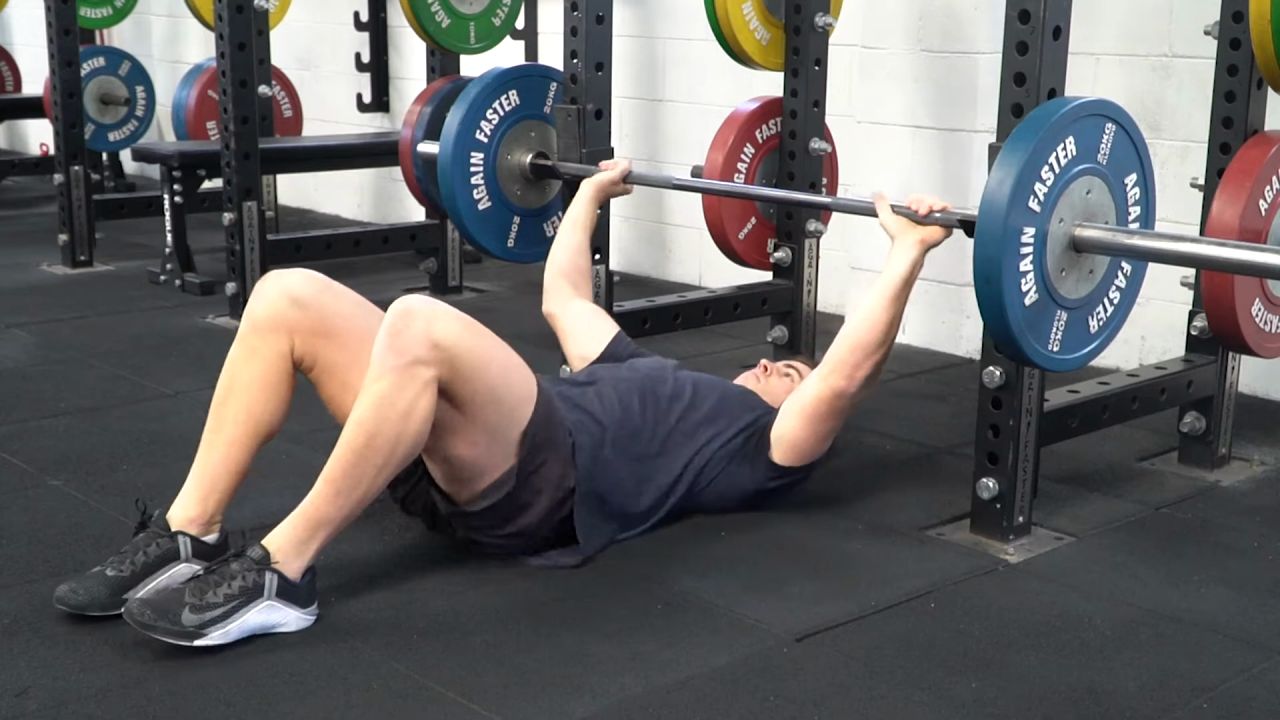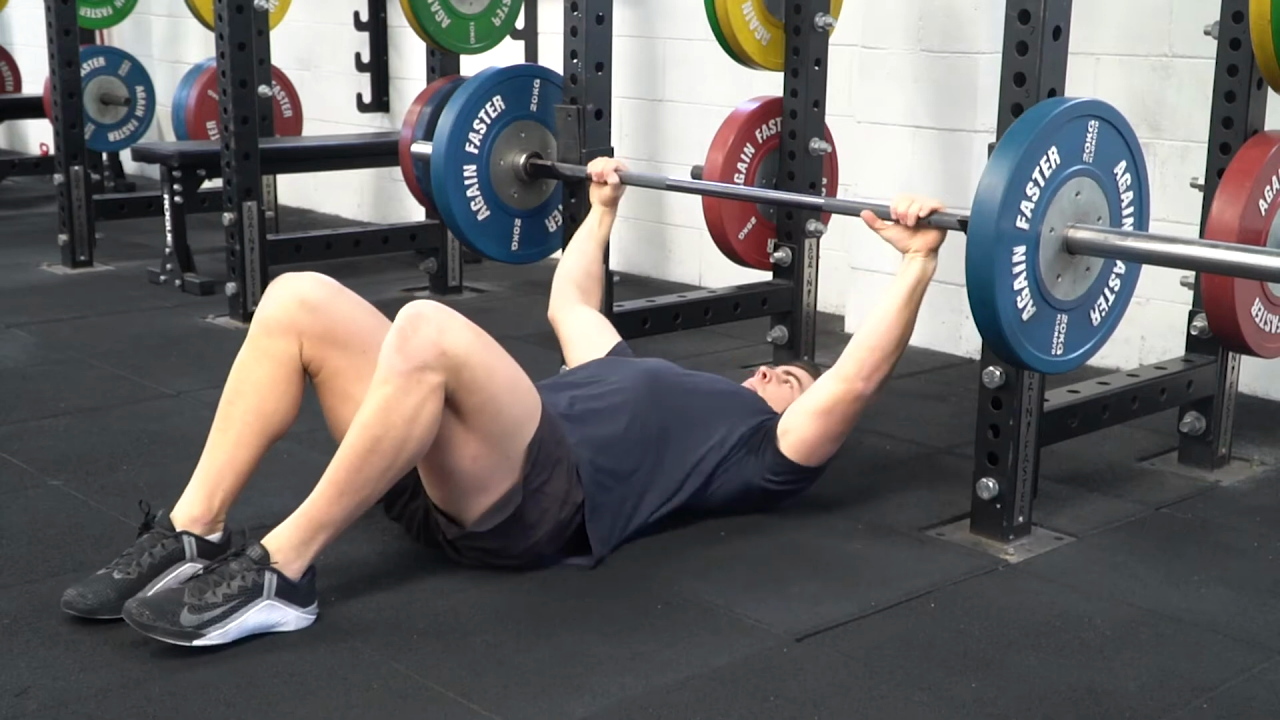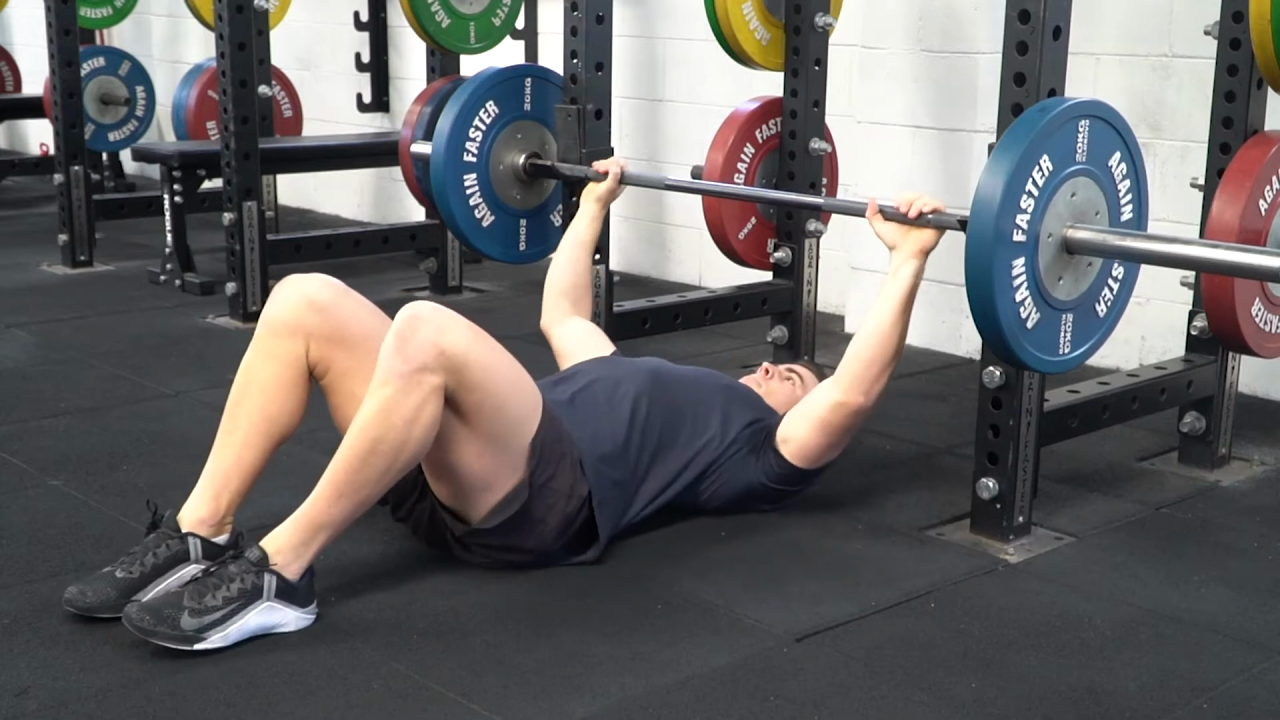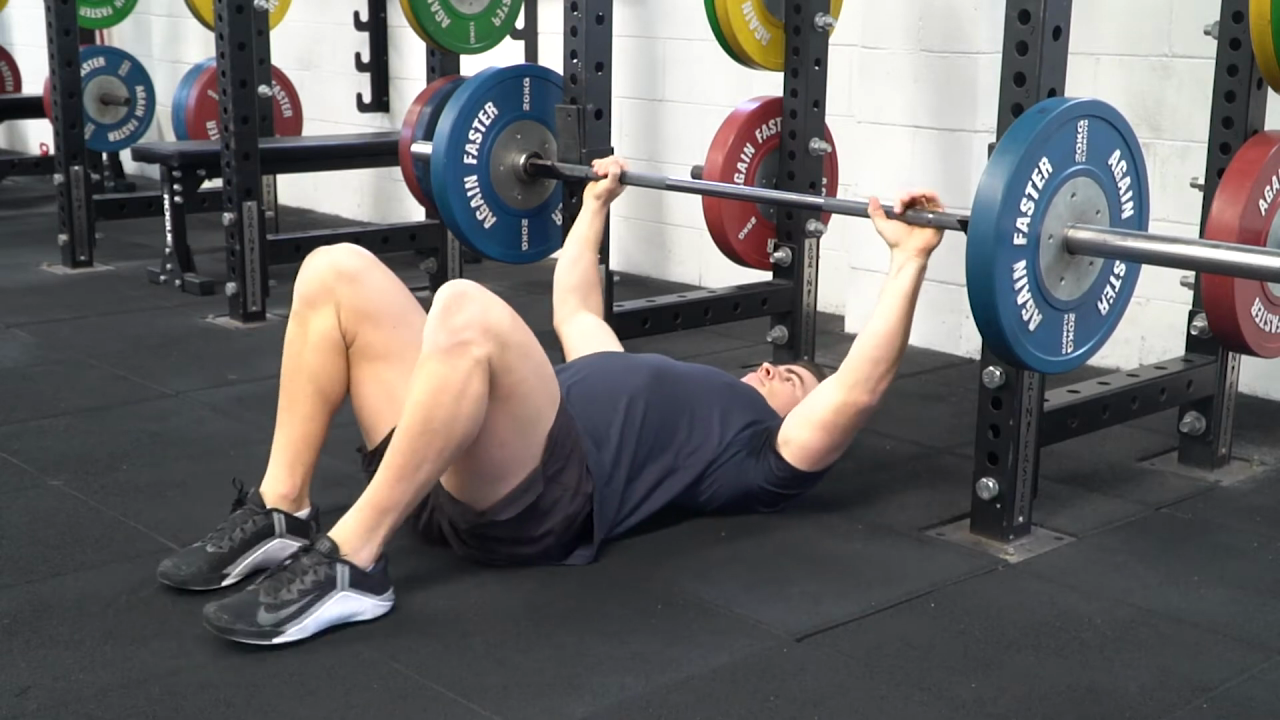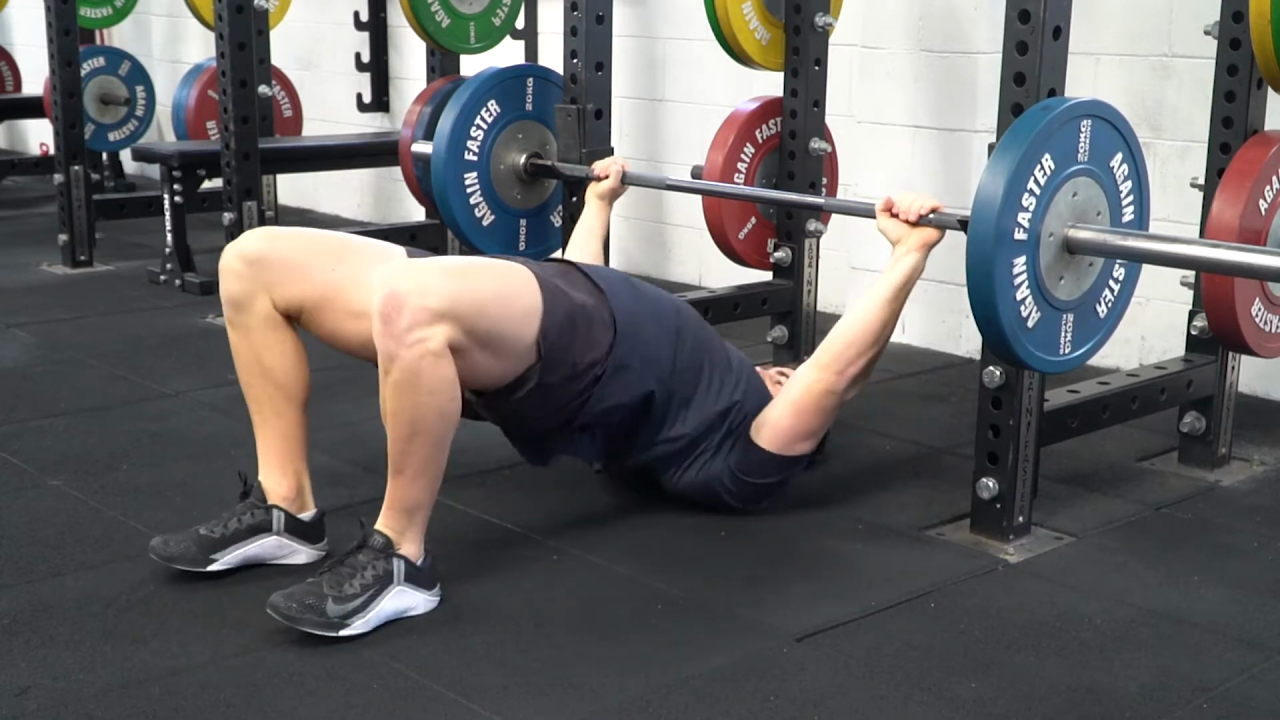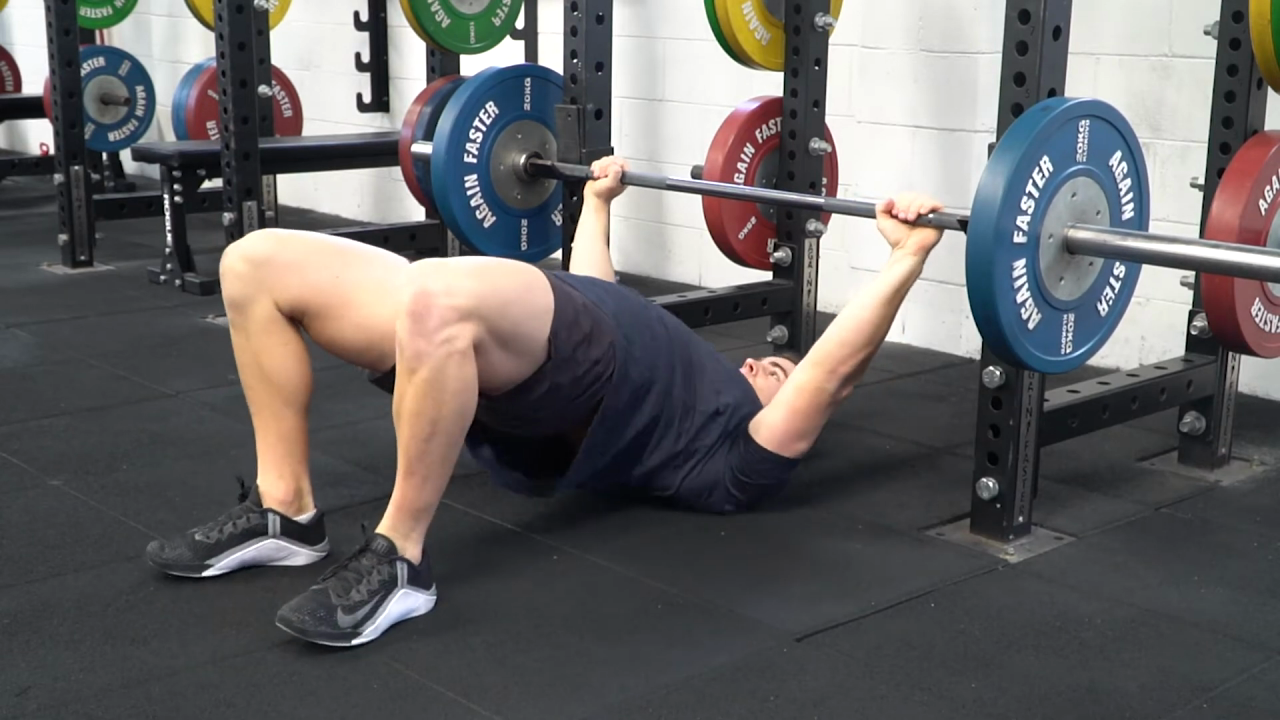
dt=0.5s
person 1, frame 1
left shoulder: (762, 448)
right shoulder: (645, 372)
left elbow: (844, 375)
right elbow: (563, 297)
left wrist: (908, 250)
right wrist: (589, 195)
left hip: (537, 481)
right hip: (450, 462)
left knee: (419, 322)
right knee: (289, 296)
left ankle: (279, 573)
right ankle: (188, 534)
person 1, frame 2
left shoulder: (770, 452)
right shoulder: (649, 383)
left elbow: (855, 381)
right elbow: (570, 311)
left wrist: (917, 261)
right wrist: (601, 209)
left hip: (538, 495)
right hip: (447, 480)
left knee: (428, 328)
right knee: (299, 299)
left ankle: (277, 573)
right ankle: (192, 535)
person 1, frame 3
left shoulder: (767, 453)
right shoulder: (656, 386)
left elbow: (854, 394)
right elbow: (564, 317)
left wrist: (907, 259)
right wrist: (592, 206)
left hip: (543, 489)
right hip: (448, 475)
left knee: (426, 329)
right knee: (305, 301)
left ankle: (276, 574)
right ankle: (199, 536)
person 1, frame 4
left shoulder: (765, 450)
right shoulder: (656, 385)
left elbow: (861, 387)
right elbow: (574, 313)
left wrist: (909, 257)
right wrist: (595, 204)
left hip: (540, 493)
right hip: (447, 463)
left knee: (466, 308)
right knee: (338, 273)
left ankle: (351, 560)
right ankle: (279, 514)
person 1, frame 5
right shoulder: (696, 399)
left elbow: (836, 370)
right elbow: (576, 279)
left wrist: (910, 254)
right wrist: (597, 202)
left knee: (407, 305)
right knee: (252, 263)
left ankle: (399, 559)
right ankle: (283, 512)
person 1, frame 6
right shoulder: (694, 384)
left elbow: (835, 367)
right elbow: (593, 291)
left wrist: (907, 257)
right wrist: (597, 203)
left knee: (433, 305)
right knee: (256, 264)
left ankle: (397, 560)
right ankle: (283, 513)
